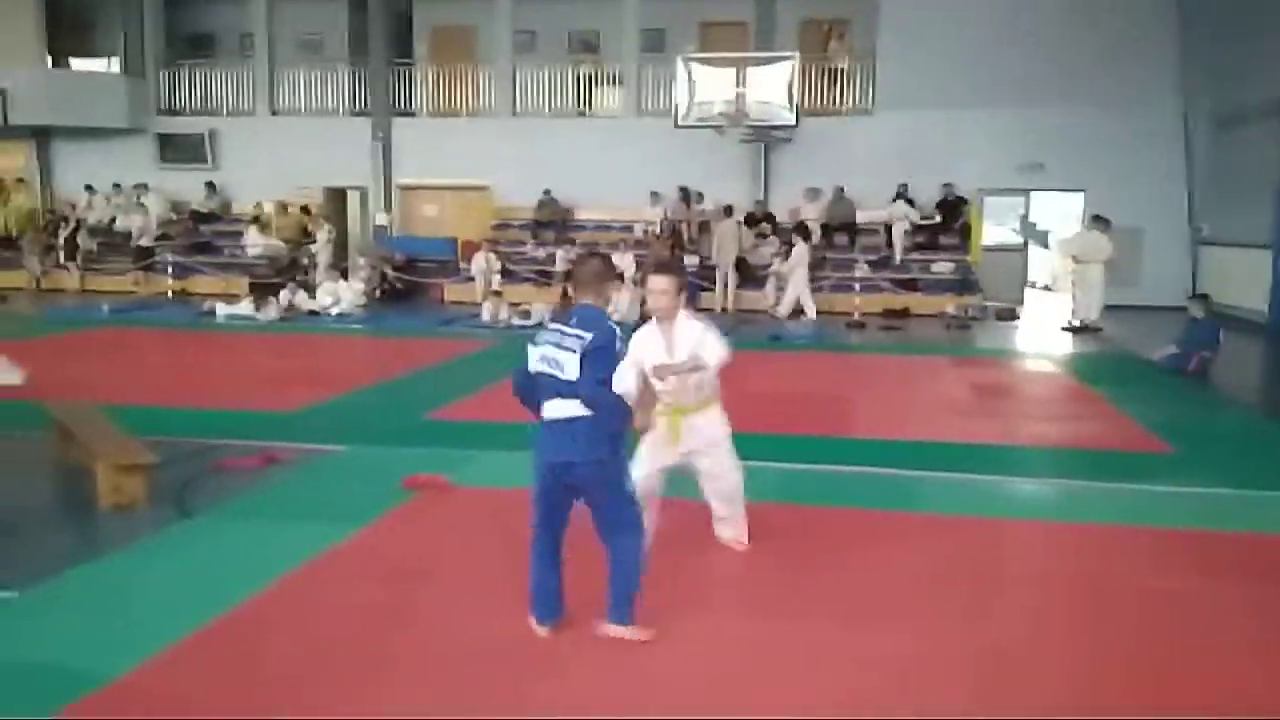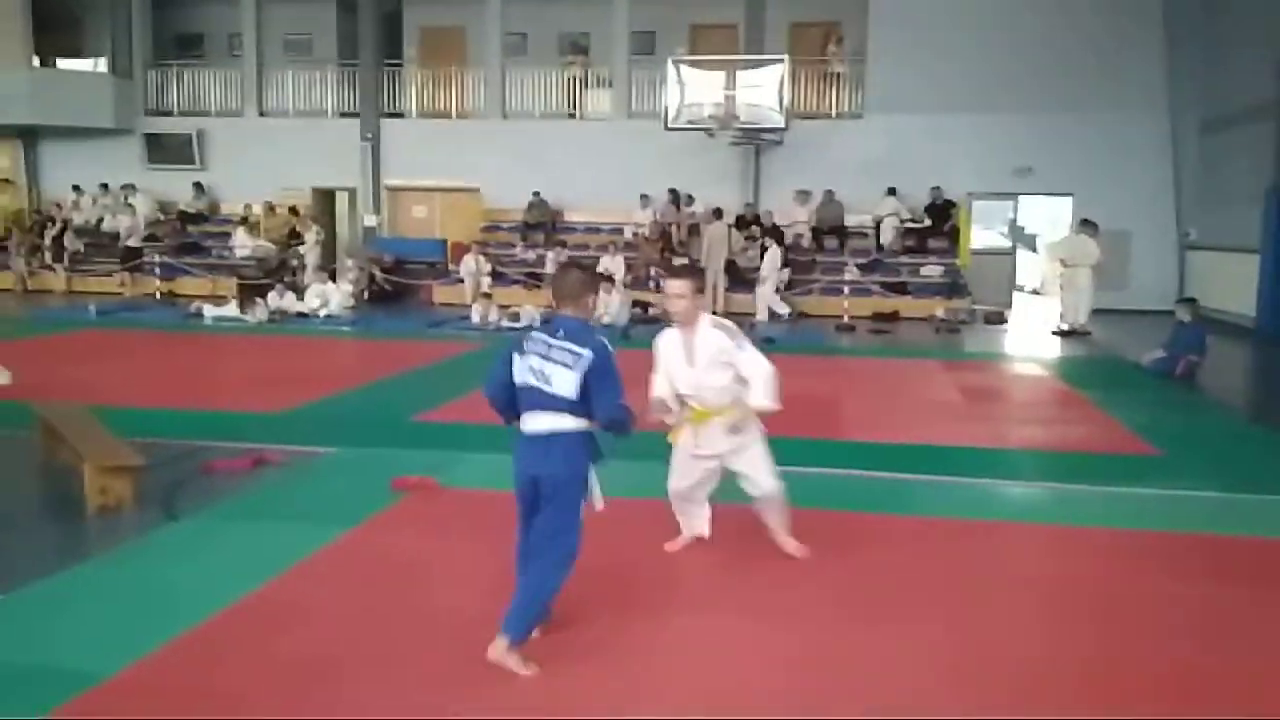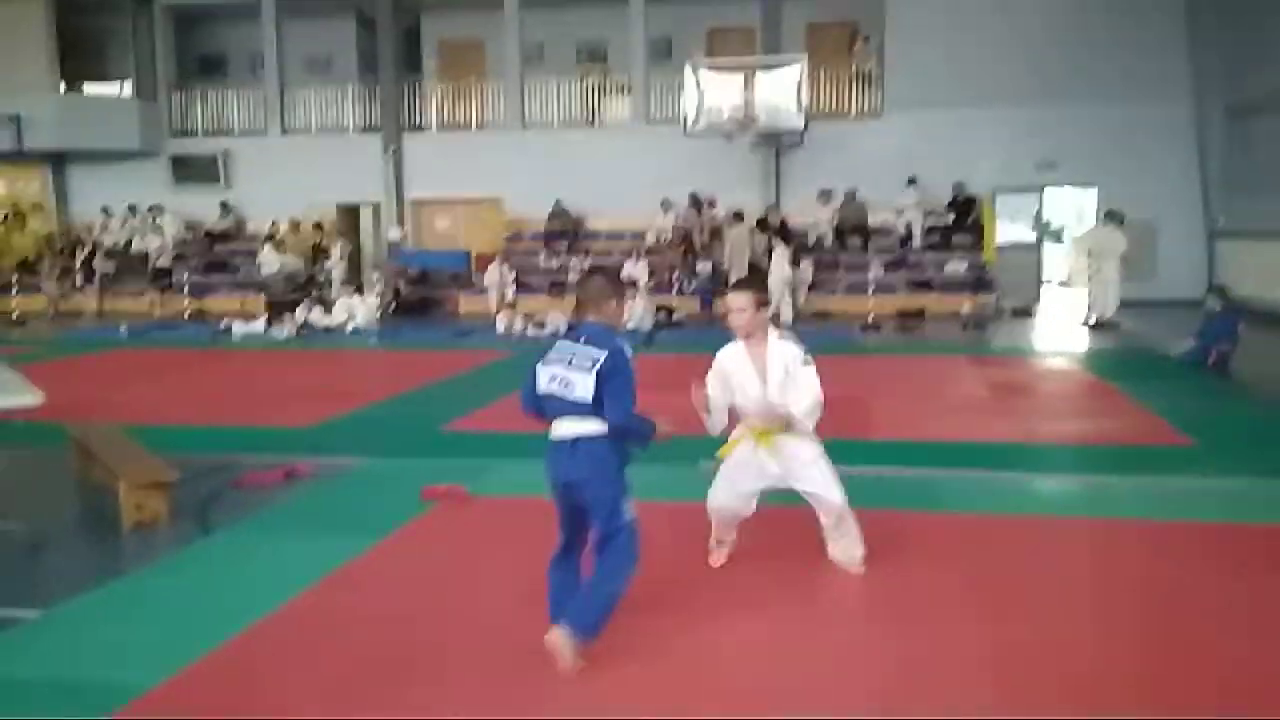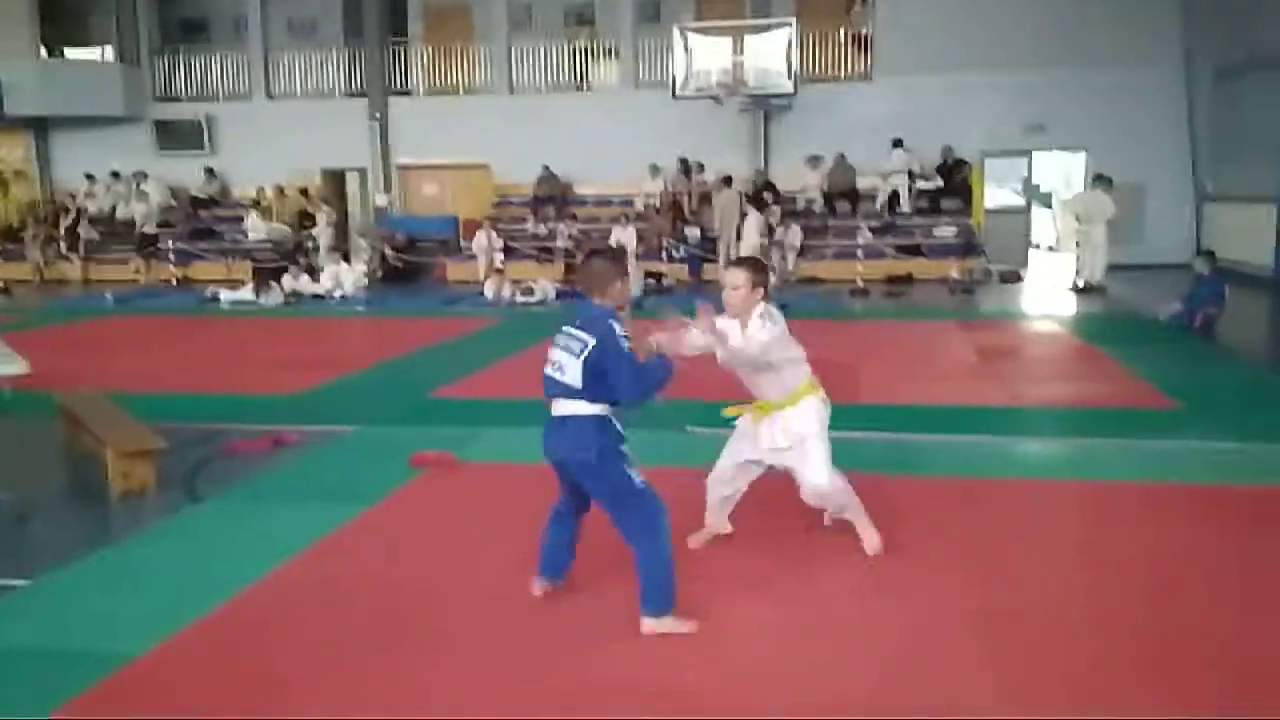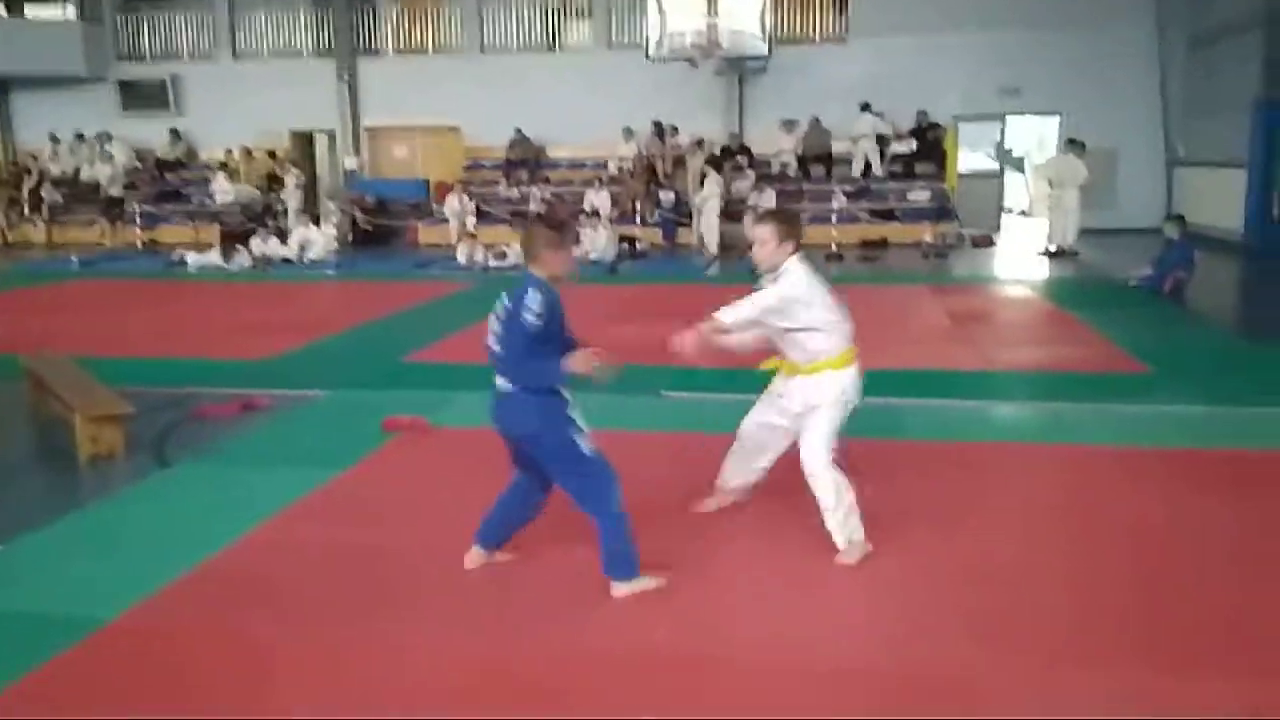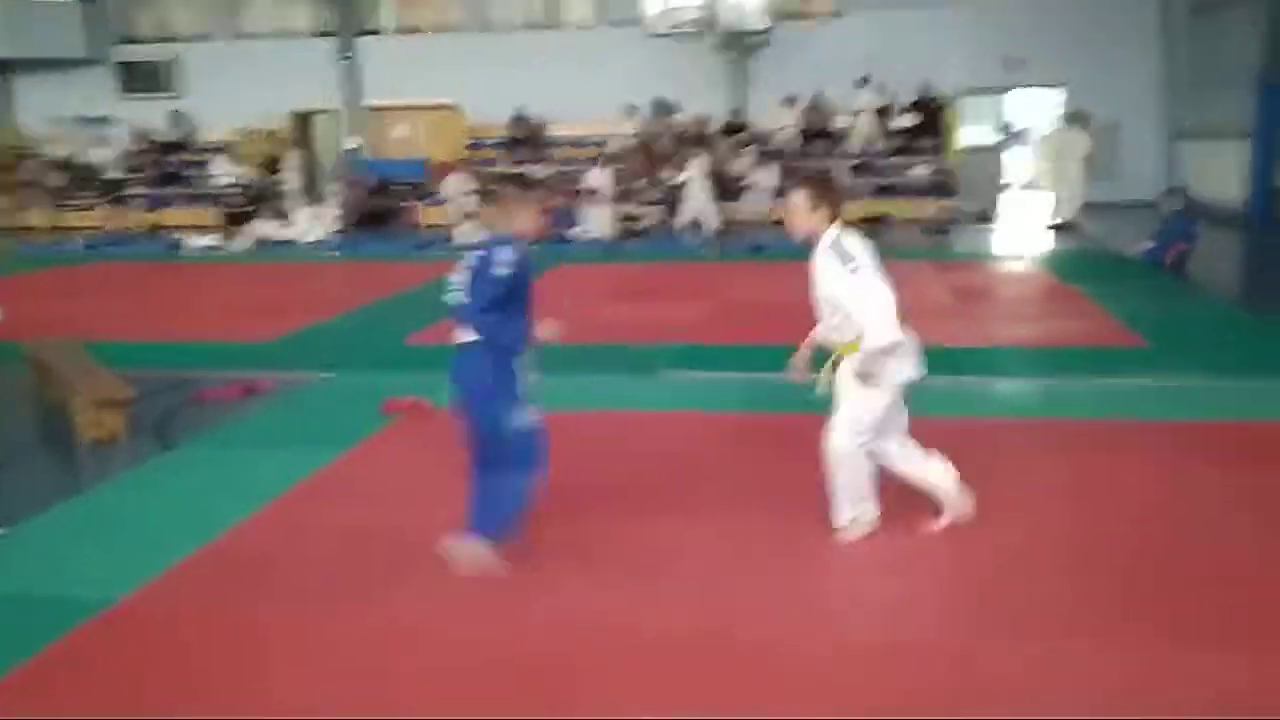
dt=0.2s
person 1, frame 1
left shoulder: (547, 331)
right shoulder: (605, 333)
left elbow: (523, 385)
right elbow: (598, 394)
right wrist: (627, 416)
left hip: (550, 440)
right hip: (593, 442)
left knee: (548, 531)
right knee: (624, 529)
left ankle: (544, 616)
right ankle: (620, 617)
person 1, frame 2
left shoulder: (528, 340)
right shoulder: (595, 348)
left elbow: (496, 392)
right elbow: (609, 412)
right wrist: (628, 421)
left hip: (528, 449)
right hip: (569, 454)
left knee: (533, 538)
right knee: (554, 549)
left ankle: (528, 619)
right ankle: (510, 638)
person 1, frame 3
left shoulder: (558, 347)
right shoulder: (615, 351)
left elbow: (531, 402)
right elbow: (620, 418)
right wrist: (650, 431)
left hip: (559, 456)
right hip: (596, 459)
left knee: (570, 540)
right knee: (618, 549)
left ankle: (561, 622)
right ankle: (570, 629)
person 1, frame 4
left shoulder: (574, 325)
right shoulder: (609, 331)
right elbow: (631, 389)
right wrist: (663, 361)
left hip: (560, 434)
right hip: (591, 439)
left knee: (573, 502)
right knee: (647, 520)
left ankle: (545, 575)
right ankle: (656, 613)
person 1, frame 5
left shoulder: (526, 292)
right shoulder: (534, 299)
right elbow: (514, 362)
left wrist: (580, 354)
right wrist: (564, 366)
left hip: (515, 406)
right hip: (536, 410)
left knee: (535, 478)
right knee: (599, 486)
left ankle: (484, 547)
right ankle: (623, 577)
person 1, frame 6
left shoulder: (491, 251)
right shoulder: (505, 255)
right elbow: (475, 314)
left wrist: (522, 330)
right wrist: (528, 330)
left hip: (481, 364)
right hip: (489, 368)
left knee: (494, 453)
right knee: (528, 456)
left ankle: (482, 532)
right ankle: (478, 539)
person 2, frame 1
left shoulder: (696, 326)
right shoulder: (642, 338)
left elbow: (716, 354)
right elbow: (627, 376)
left wrist: (679, 367)
left hip: (703, 418)
right hip: (665, 420)
left knee: (726, 479)
right knee: (640, 478)
left ankle: (728, 529)
person 2, frame 2
left shoulder: (722, 333)
right shoulder: (665, 342)
left elbow: (760, 370)
right elbow: (663, 382)
left wrist: (751, 410)
right wrist: (662, 403)
left hip: (737, 421)
right hip: (696, 424)
left knee: (764, 484)
right knee: (681, 484)
left ankle: (780, 532)
right ankle: (693, 528)
person 2, frame 3
left shoulder: (790, 349)
right shoulder: (727, 358)
left elbow: (811, 397)
right elbow: (719, 407)
left wrist: (785, 416)
right wrist: (706, 406)
left hip: (796, 439)
right hip: (753, 440)
left knee: (831, 500)
right knee: (720, 500)
left ankle: (845, 552)
right ankle: (723, 540)
person 2, frame 4
left shoulder: (768, 321)
right shoulder: (726, 323)
left elbow: (749, 349)
right elbow: (691, 339)
left wrist: (715, 332)
right wrist: (664, 339)
left hip: (801, 410)
right hip: (762, 413)
left knee: (819, 482)
right knee: (725, 472)
left ankle: (856, 516)
right ankle: (714, 524)
person 2, frame 5
left shoulder: (794, 281)
right shoulder: (779, 278)
left elbow: (755, 310)
right elbow: (764, 327)
left wrist: (701, 332)
right wrist: (717, 339)
left hip: (829, 379)
right hip: (801, 373)
left knee: (815, 460)
right knee: (756, 429)
left ankle: (852, 538)
right ankle: (732, 488)
person 2, frame 6
left shoulder: (837, 250)
right shoulder: (829, 250)
left elbow: (875, 301)
left wrist: (872, 355)
right wrist: (809, 345)
left hip: (878, 353)
right hip: (865, 353)
left knee: (844, 439)
right knee: (882, 438)
left ankle: (859, 517)
right ankle: (952, 492)
